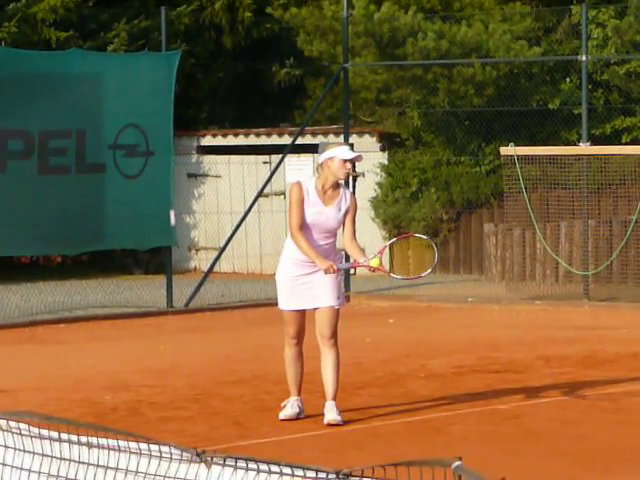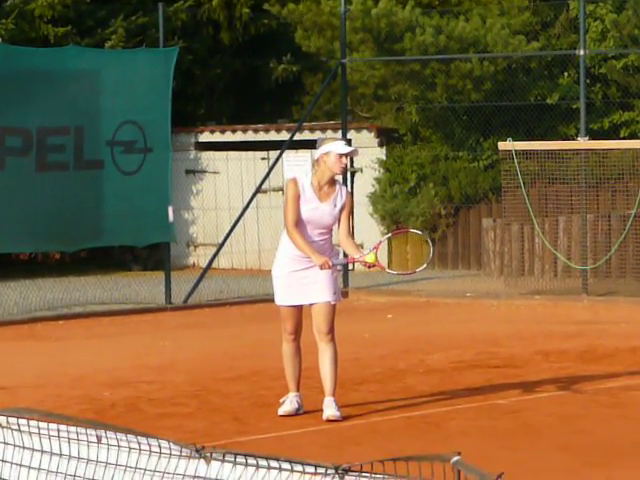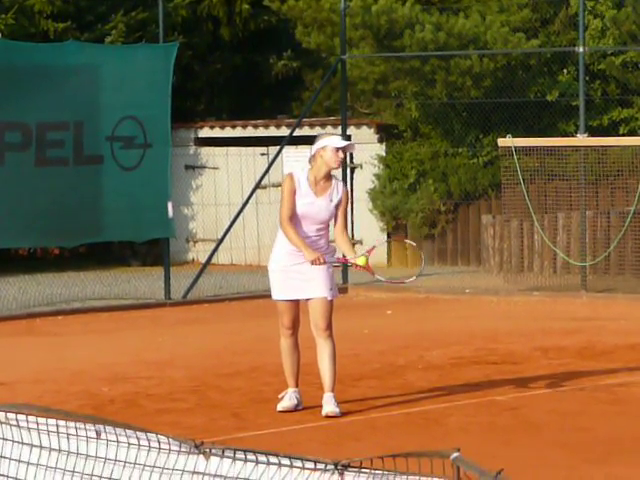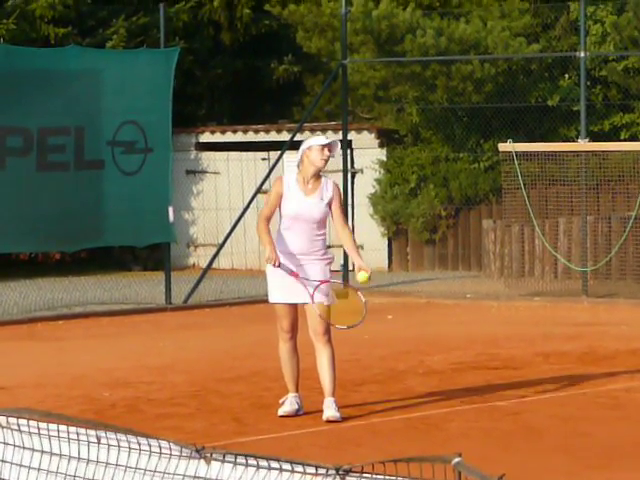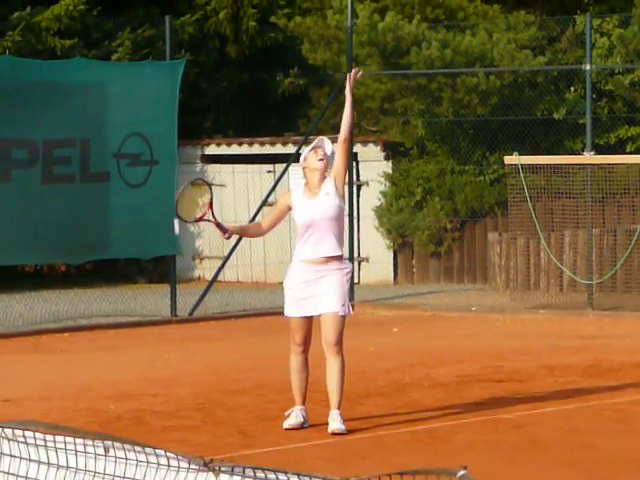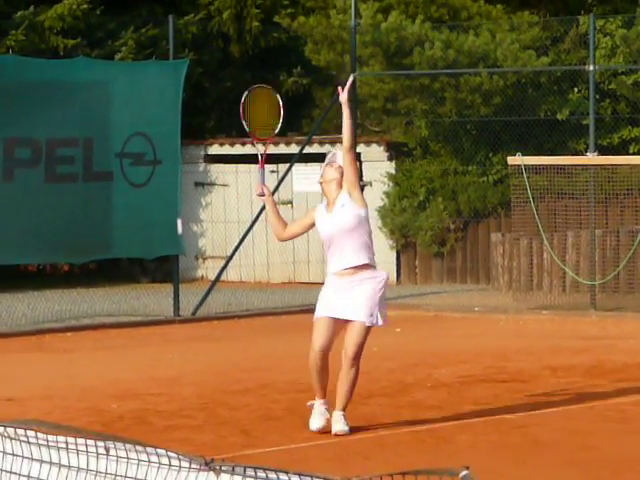
dt=0.4s
person 1, frame 1
left shoulder: (348, 199)
right shoulder: (300, 189)
left elbow: (349, 239)
right elbow: (296, 231)
left wrist: (366, 260)
right wrist: (318, 259)
left hip: (327, 272)
right hip: (294, 269)
left knee: (328, 339)
right knee: (293, 339)
left ankle: (331, 405)
right ankle: (294, 400)
person 1, frame 2
left shoulder: (344, 195)
right shoulder: (296, 185)
left elbow: (344, 235)
right elbow: (291, 227)
left wrist: (361, 256)
right wrist: (314, 255)
left hip: (322, 269)
right hip: (289, 266)
left knee: (325, 335)
right knee: (290, 335)
left ankle: (330, 401)
right ankle: (293, 396)
person 1, frame 3
left shoulder: (340, 190)
right shoulder: (293, 180)
left elbow: (339, 231)
right elbow: (286, 222)
left wrist: (353, 257)
right wrist: (306, 250)
left hip: (319, 265)
right hip: (286, 261)
left knee: (323, 331)
right knee: (288, 330)
left ankle: (329, 397)
right ankle: (293, 392)
person 1, frame 4
left shoulder: (331, 188)
right shoulder: (283, 184)
left elbow: (342, 228)
right elbow: (263, 220)
left wrist: (358, 260)
right wrist: (269, 247)
left hip: (315, 267)
right hip: (283, 266)
left knee: (322, 335)
right knee: (286, 334)
left ankle: (330, 401)
right ankle: (293, 397)
person 1, frame 5
left shoulder: (336, 182)
right shoulder: (292, 197)
left elbow: (344, 139)
right elbow: (262, 227)
left wrist: (348, 95)
right wrist: (237, 229)
left hip: (333, 273)
right hip: (302, 274)
left knee: (333, 345)
right knee: (299, 346)
left ankle: (335, 414)
right ankle: (299, 410)
person 1, frame 6
left shoulder: (352, 191)
right shoulder: (318, 213)
left elbow: (348, 147)
right elbow: (283, 232)
left wrist: (346, 105)
right wrist: (268, 199)
left hip: (365, 284)
right hip: (335, 286)
left knee: (350, 356)
right knee: (318, 350)
left ankle: (339, 412)
right ankle: (320, 403)
